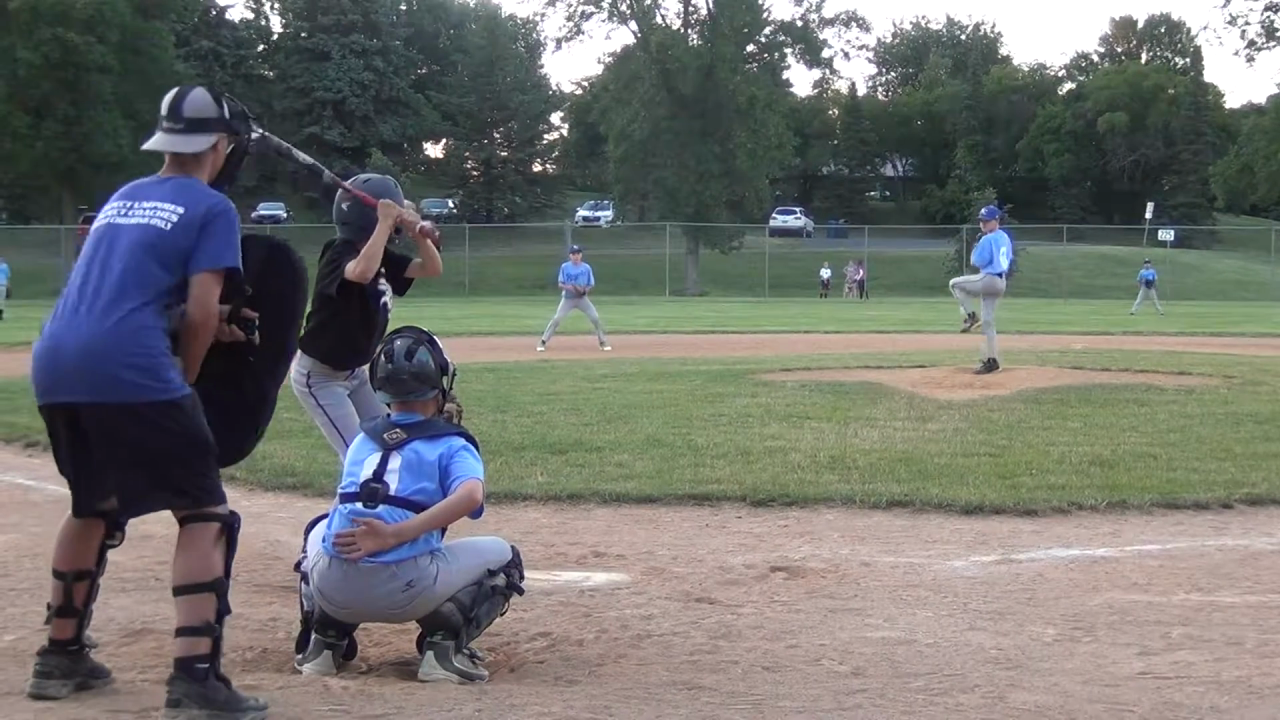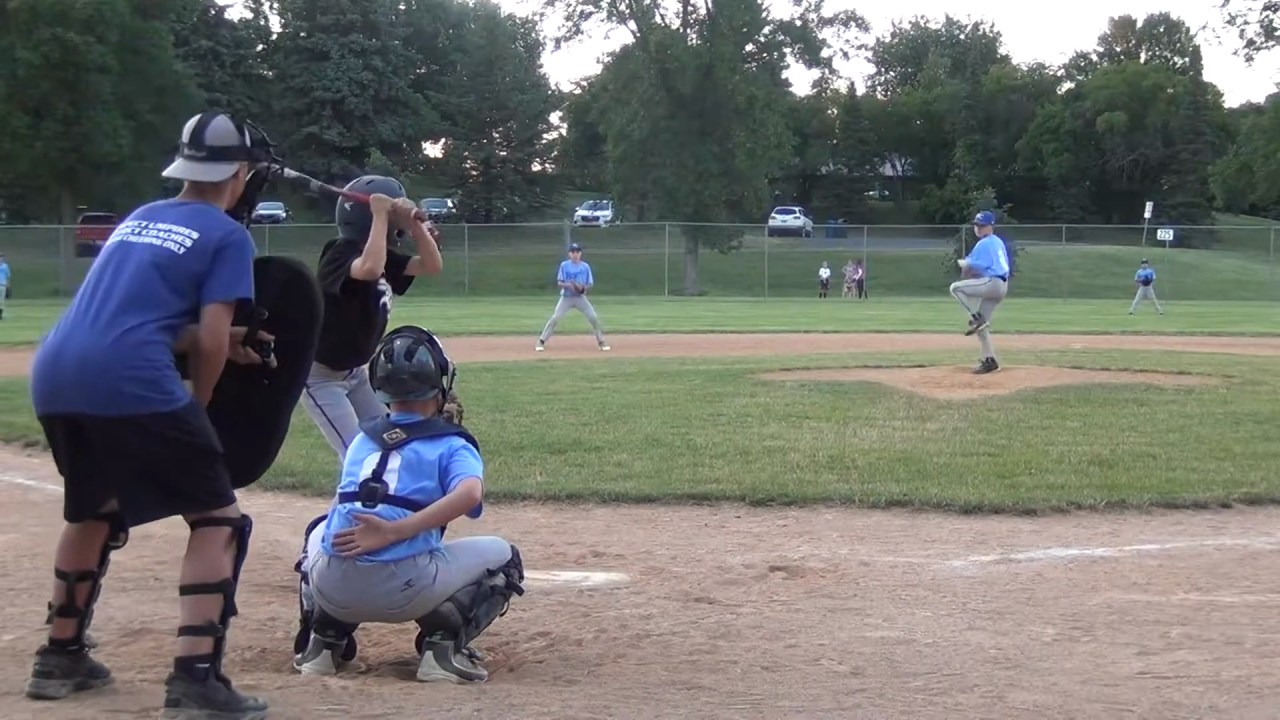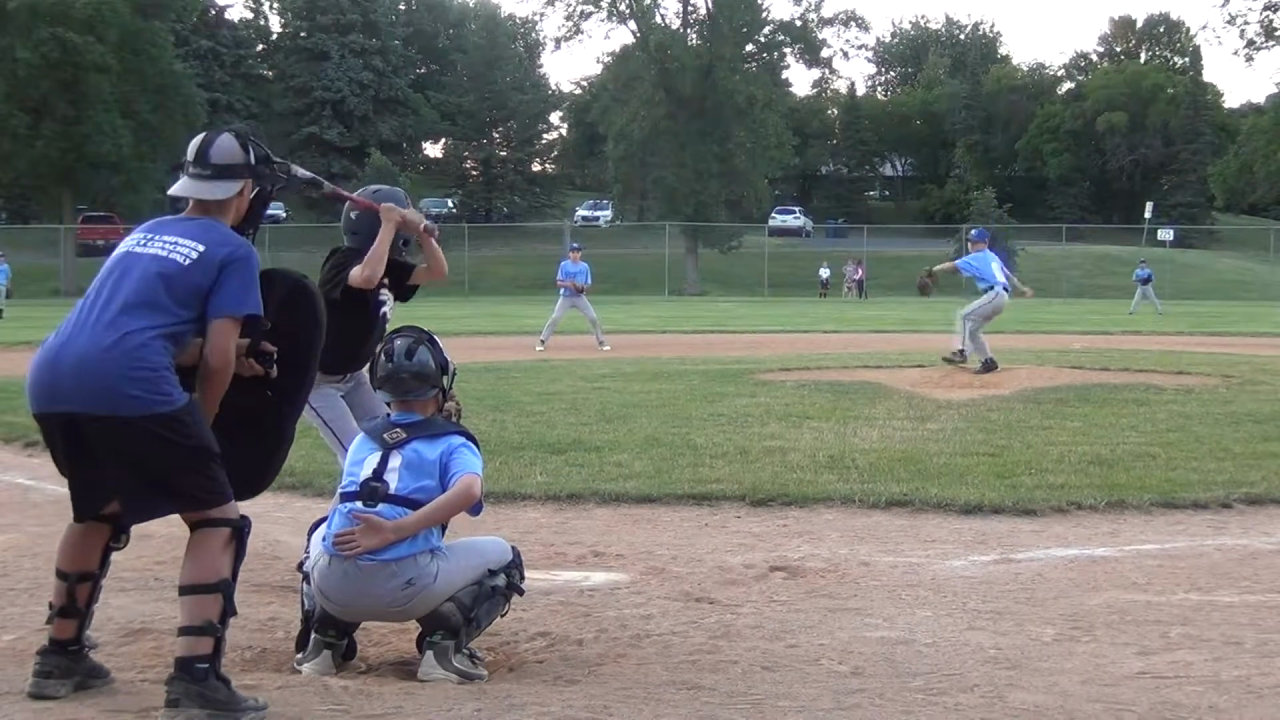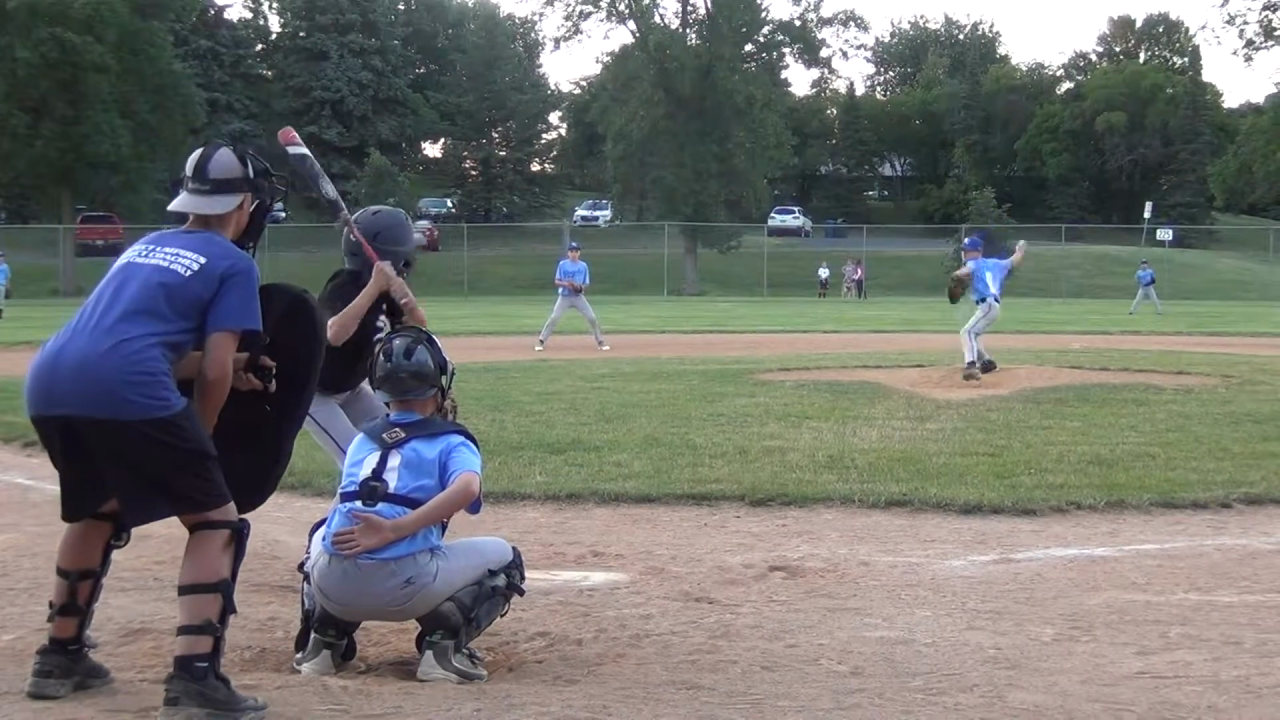
dt=0.2s
person 1, frame 1
left shoulder: (122, 197)
right shoulder: (212, 207)
right elbow: (202, 312)
left wrist: (209, 327)
right wrist: (184, 375)
left hip: (55, 365)
right hip: (129, 371)
left knee: (94, 506)
right knee: (206, 516)
left ankle: (60, 656)
person 1, frame 2
left shoulder: (136, 218)
right shoulder: (227, 235)
right elbow: (210, 339)
left wrist: (219, 343)
right wrist: (194, 406)
left hip: (54, 376)
right hip: (130, 382)
left knee: (96, 508)
right knee: (218, 519)
left ankle: (59, 656)
person 1, frame 3
left shoulder: (143, 233)
right shoulder: (234, 250)
right elbow: (217, 358)
left wrist: (226, 353)
right wrist: (199, 424)
left hip: (51, 378)
right hip: (127, 386)
left knee: (100, 510)
right knee: (217, 520)
left ankle: (60, 656)
person 1, frame 4
left shoulder: (146, 245)
right shoulder: (234, 264)
right elbow: (214, 372)
left wrist: (223, 364)
right wrist: (196, 439)
left hip: (48, 383)
right hip: (126, 392)
left knee: (99, 509)
right knee: (217, 522)
left ankle: (60, 657)
person 2, frame 1
left shoulder: (362, 440)
right shoulder: (452, 444)
right elbow: (470, 496)
right wrist: (394, 536)
left hip: (333, 588)
right hip: (404, 590)
left knee: (321, 529)
right knee: (503, 557)
left ankle: (324, 642)
right ankle: (445, 646)
person 2, frame 2
left shoulder: (362, 439)
right shoulder: (452, 444)
right elbow: (469, 494)
right wrist: (393, 532)
left hip: (333, 588)
right hip: (404, 589)
left knee: (322, 529)
right knee: (503, 556)
left ankle: (323, 641)
right ankle: (444, 646)
person 2, frame 3
left shoulder: (363, 439)
right shoulder: (452, 442)
right elbow: (468, 490)
right wrist: (393, 531)
left hip: (333, 587)
right hip: (405, 587)
left knee: (323, 530)
right knee: (503, 557)
left ankle: (324, 641)
right ankle: (444, 646)
person 2, frame 4
left shoulder: (363, 439)
right shoulder: (452, 441)
right elbow: (467, 488)
right wrist: (393, 530)
left hip: (333, 586)
right hip: (405, 586)
left knee: (324, 532)
right knee: (503, 558)
left ankle: (324, 641)
right ankle: (444, 647)
person 3, frame 1
left shoulder: (383, 258)
right shoulder: (340, 255)
left elbow: (432, 269)
right elbow: (362, 272)
left wrist: (419, 231)
right wrist: (386, 222)
left hip: (355, 372)
right hip: (318, 375)
person 3, frame 2
left shoulder: (382, 256)
right shoulder: (341, 255)
left elbow: (432, 265)
right elbow: (371, 269)
left wrist: (414, 222)
right wrist: (381, 216)
left hip: (354, 371)
right hip: (319, 376)
person 3, frame 3
left shoulder: (388, 265)
right shoulder: (344, 262)
left elbow: (438, 272)
right elbow: (369, 278)
left wrist: (422, 230)
right wrist: (388, 225)
left hip: (352, 376)
right hip: (316, 379)
person 3, frame 4
left shoulder: (389, 289)
right shoulder: (343, 286)
left elbow: (420, 328)
right elbow: (335, 335)
left wrist: (409, 299)
right wrist: (372, 289)
left hip: (351, 387)
right hip: (313, 393)
